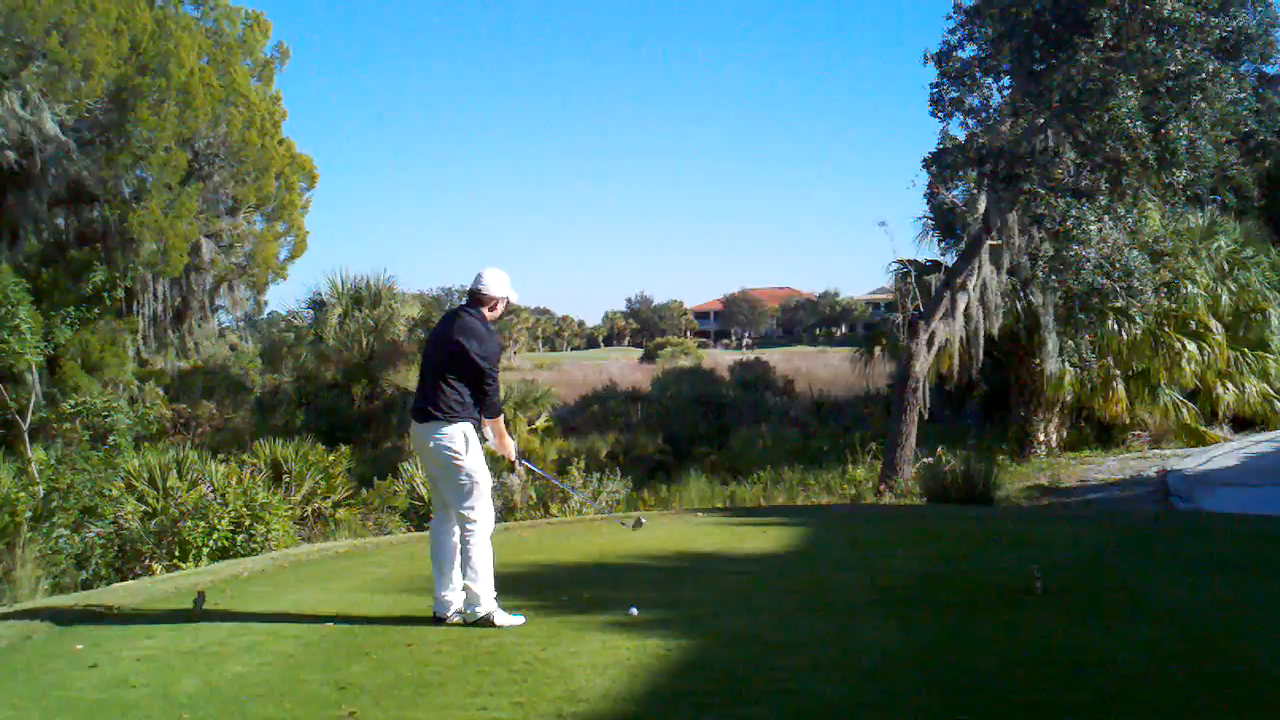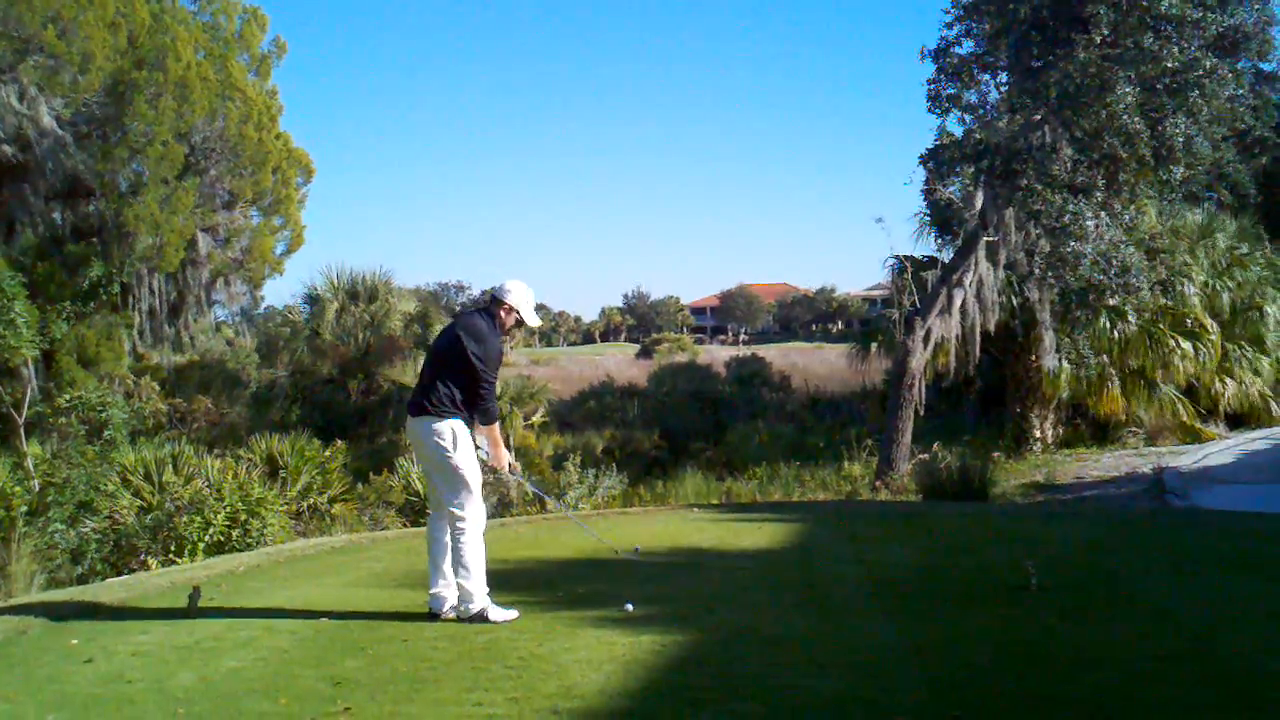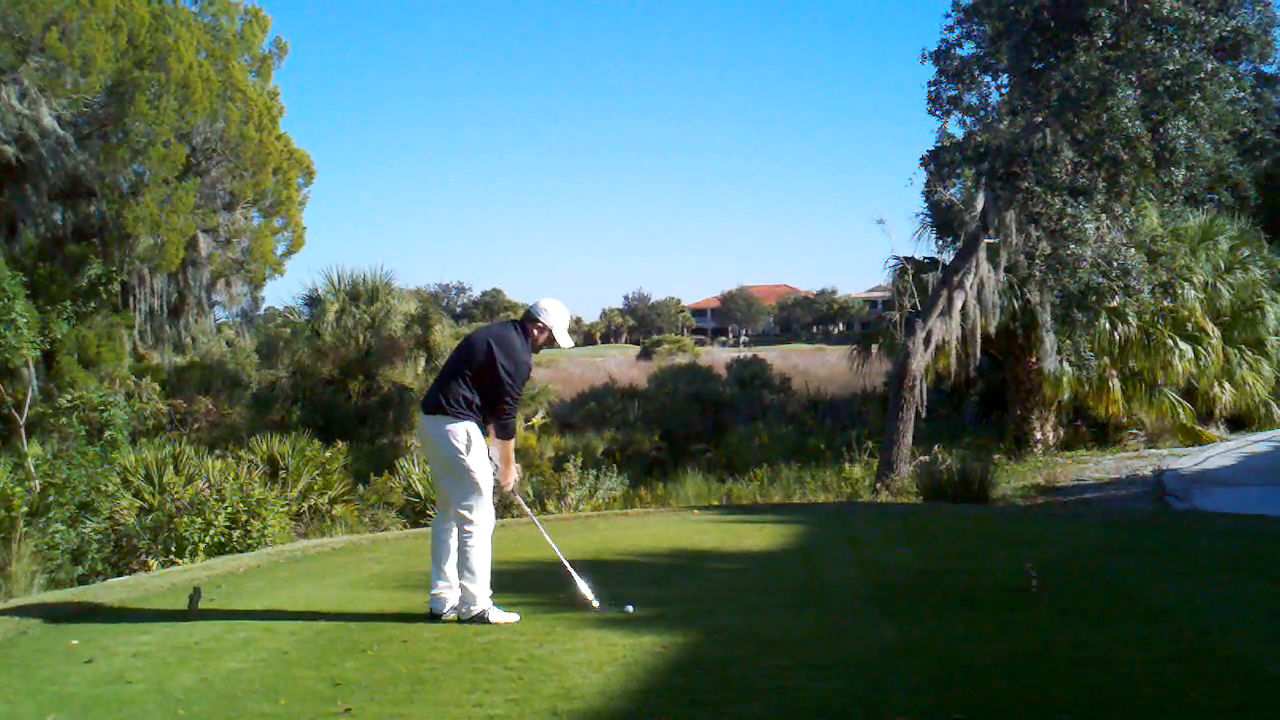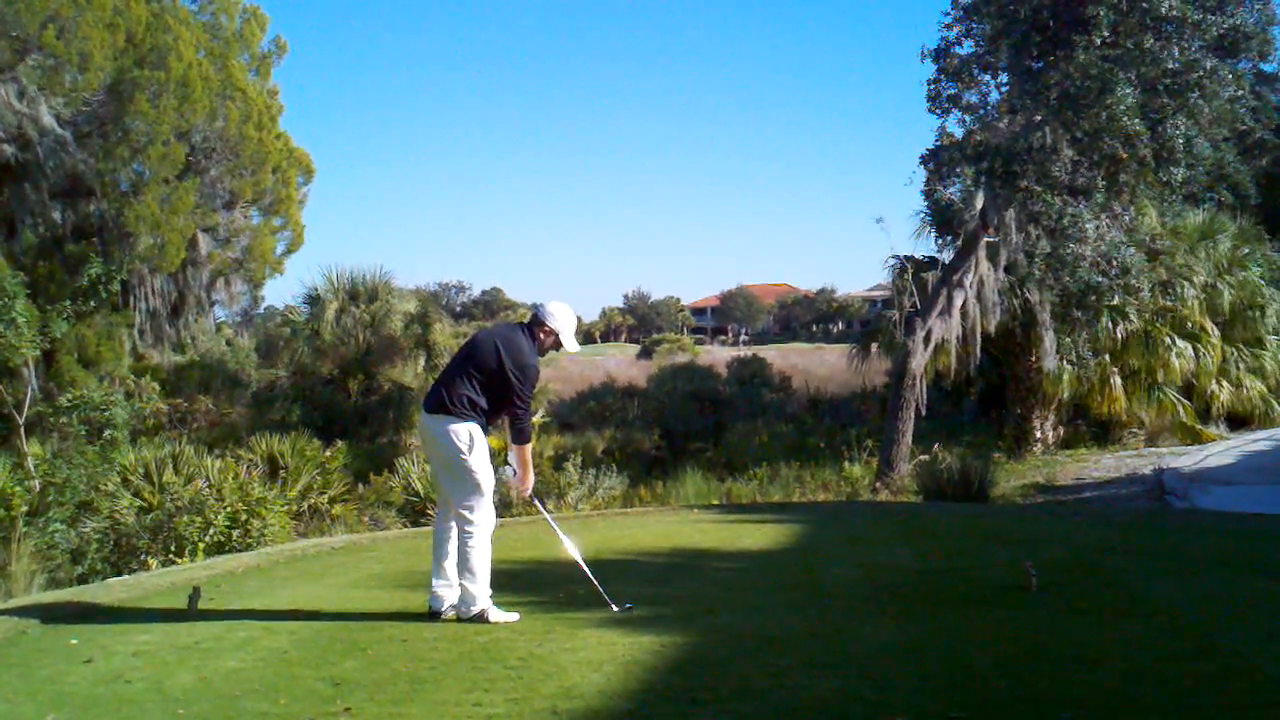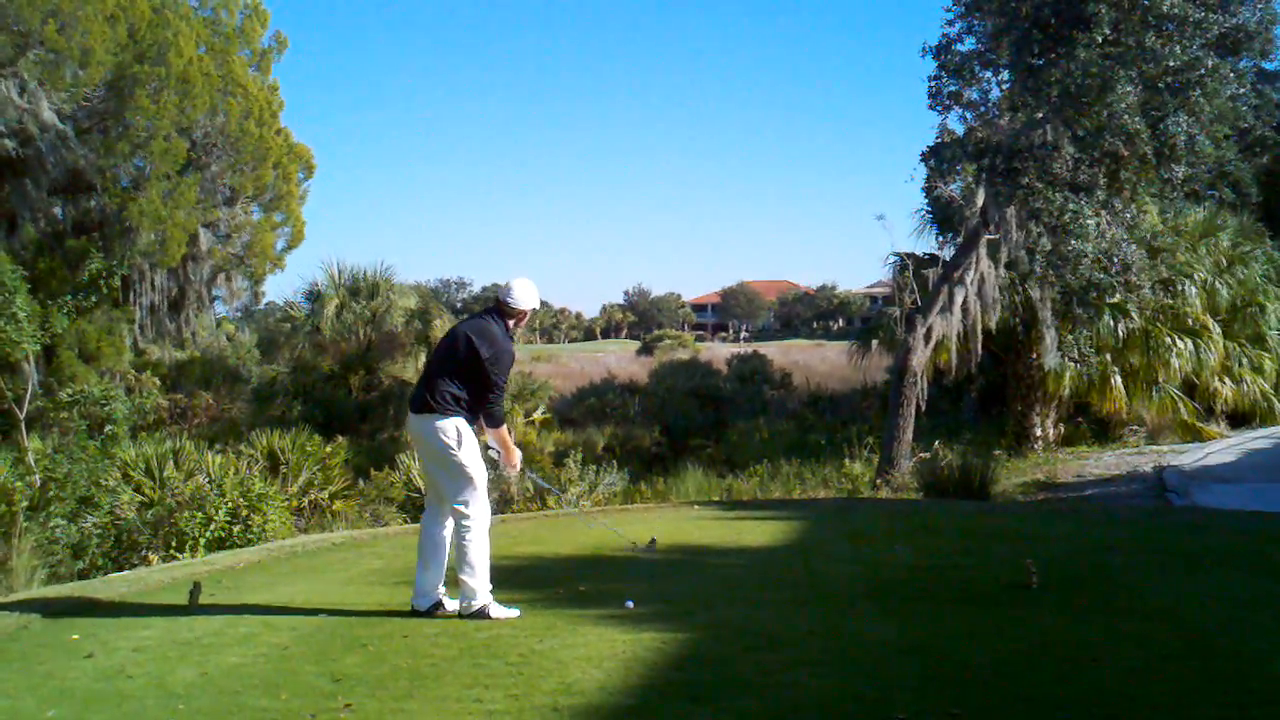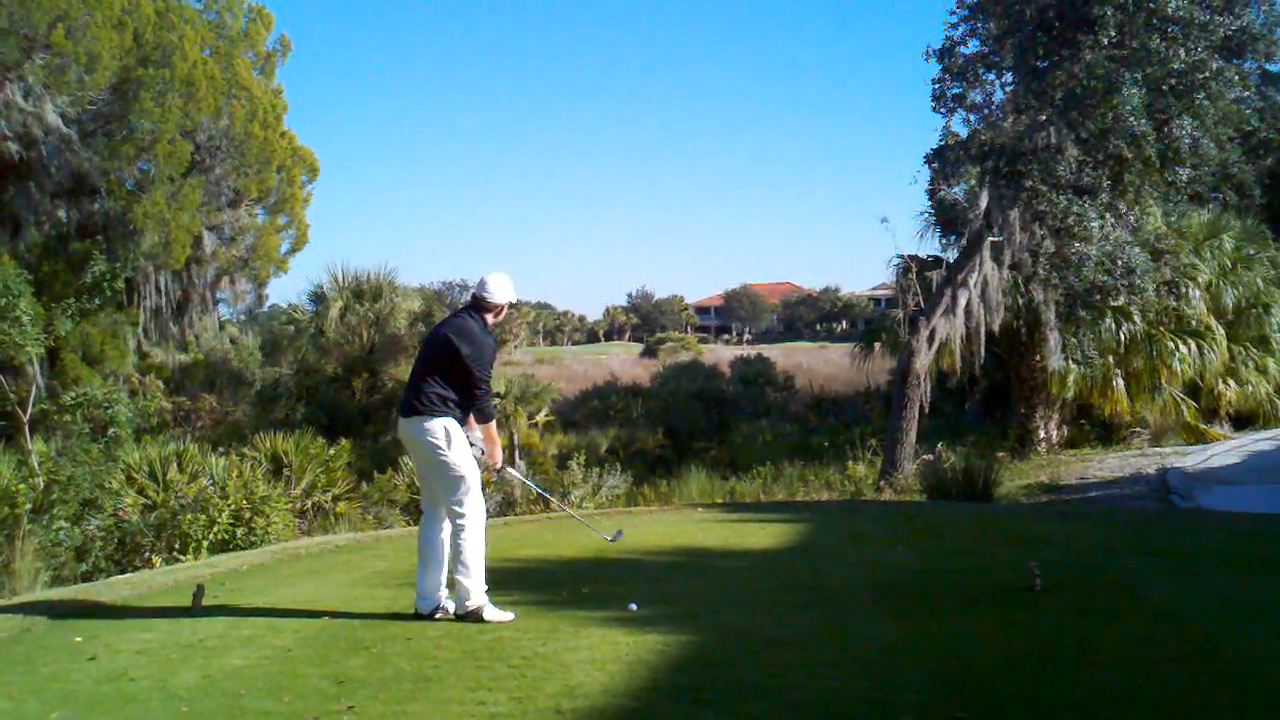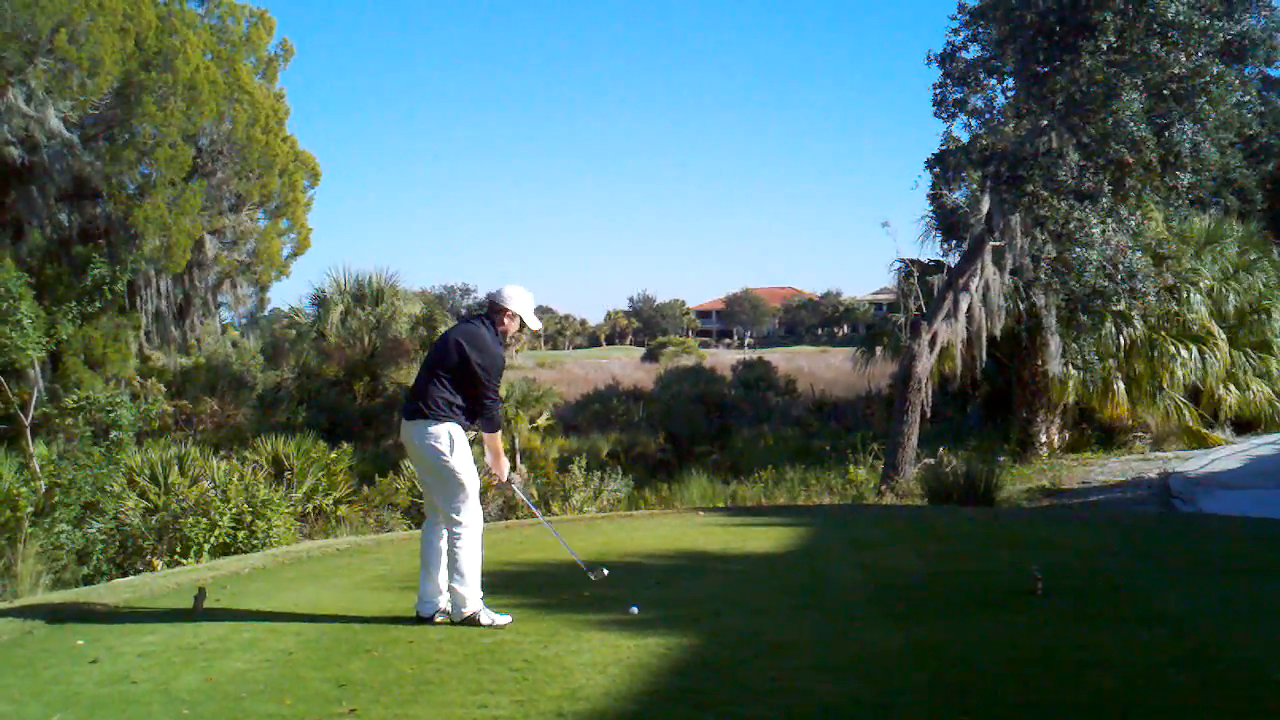
dt=0.5s
person 1, frame 1
left shoulder: (449, 322)
right shoulder: (482, 335)
right elbow: (489, 395)
left wrist: (489, 431)
right wrist: (503, 438)
left hip: (425, 427)
right hip: (451, 431)
left knee: (446, 517)
right knee: (477, 519)
left ankle: (448, 605)
right ankle: (481, 607)
person 1, frame 2
left shoulder: (467, 324)
right shoulder: (485, 337)
right elbow: (484, 400)
left wrist: (485, 440)
right wrist: (498, 448)
left hip: (423, 422)
right hip: (444, 426)
left knee: (443, 514)
right knee: (468, 516)
left ankle: (443, 600)
right ankle: (473, 603)
person 1, frame 3
left shoulder: (497, 333)
right shoulder: (517, 354)
right elbow: (505, 415)
left wrist: (497, 453)
right wrist: (508, 465)
left hip: (433, 422)
right hip: (456, 427)
left knee: (449, 514)
right knee: (476, 518)
left ankle: (444, 601)
right ankle: (475, 605)
person 1, frame 4
left shoulder: (504, 334)
right shoulder: (524, 358)
right elbow: (520, 420)
left wrist: (513, 455)
right wrist: (525, 471)
left hip: (434, 420)
right hip: (457, 426)
left knee: (449, 512)
right knee: (477, 517)
left ankle: (443, 598)
right ankle: (475, 605)
person 1, frame 5
left shoulder: (474, 325)
right shoulder: (499, 344)
right elbow: (492, 406)
left wrist: (497, 442)
right wrist: (509, 450)
left hip: (422, 419)
right hip: (446, 424)
left knee: (439, 511)
right knee: (473, 512)
left ankle: (427, 597)
right ankle: (477, 601)
person 1, frame 6
left shoulder: (454, 324)
right shoulder: (479, 339)
right elbow: (481, 399)
left wrist: (474, 431)
right wrist: (494, 446)
left hip: (414, 421)
right hip: (436, 425)
left knee: (436, 512)
right knee: (468, 512)
left ankle: (430, 600)
right ankle: (472, 602)
person 1, frame 7
left shoulder: (467, 331)
right shoulder: (488, 347)
right elbow: (489, 407)
left wrist: (488, 448)
right wrist: (498, 457)
left hip: (417, 426)
right hip: (439, 430)
left knee: (439, 518)
right knee: (466, 519)
left ankle: (432, 604)
right ankle: (467, 607)
